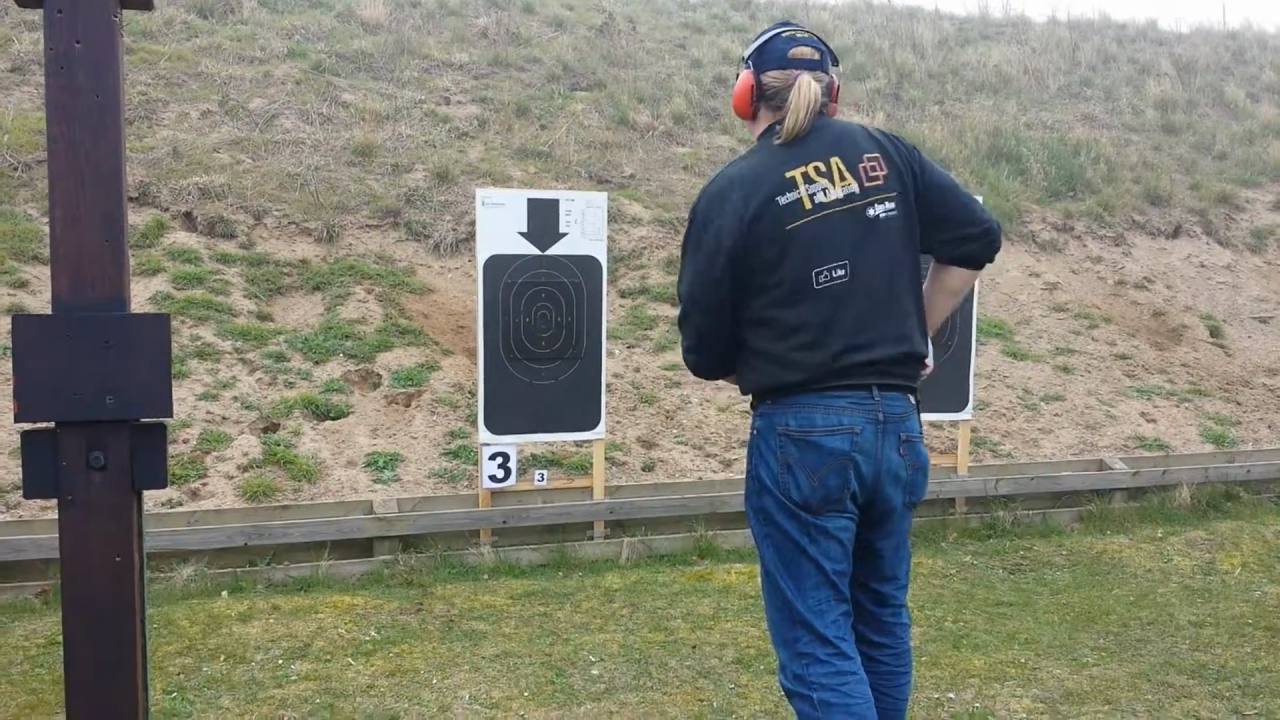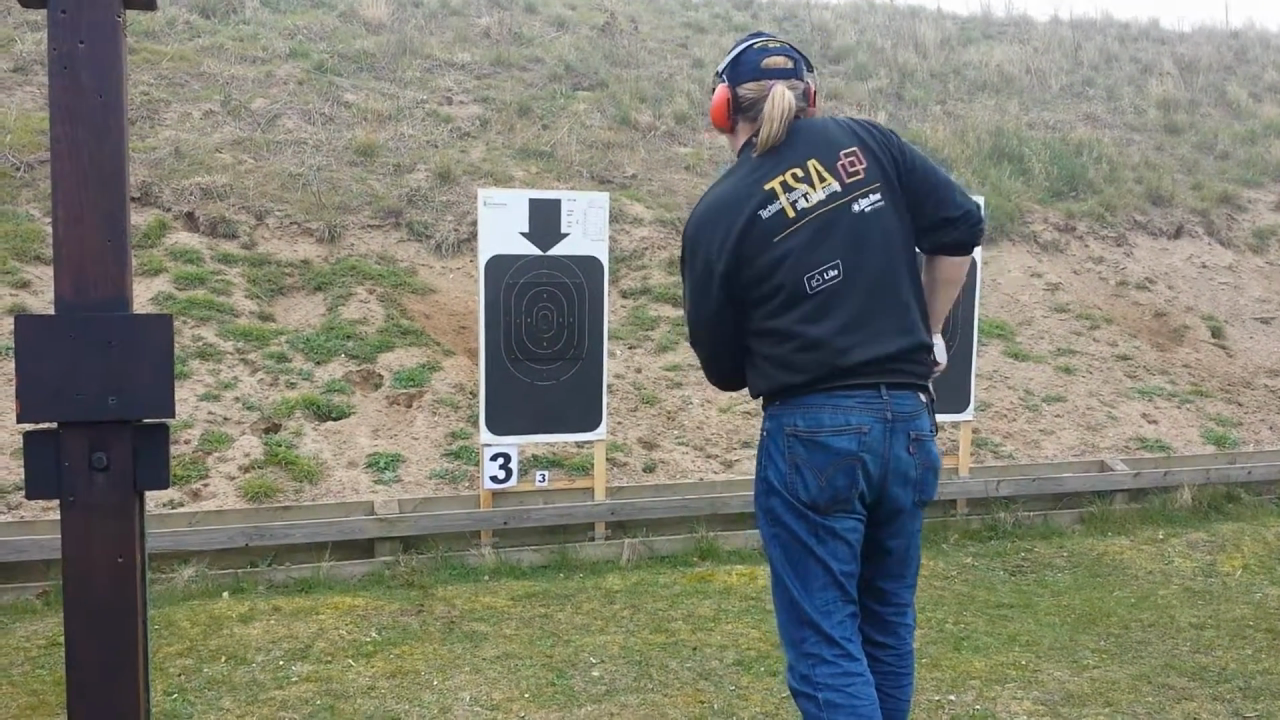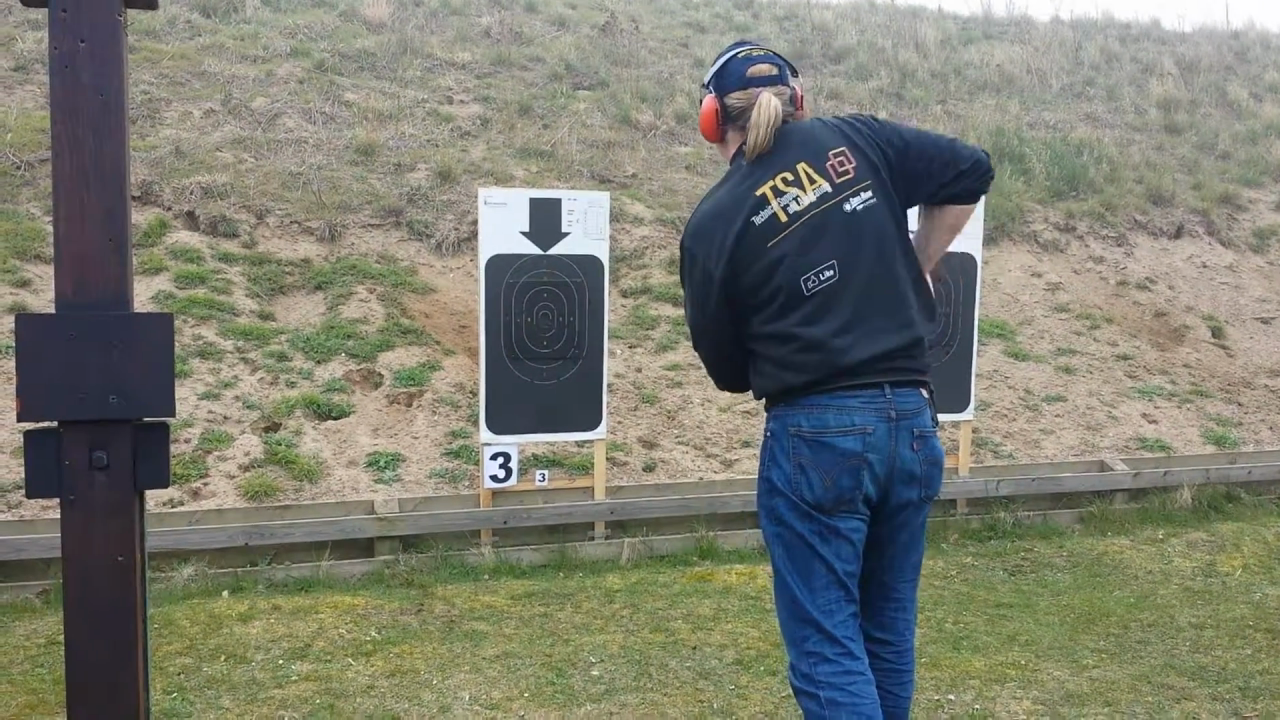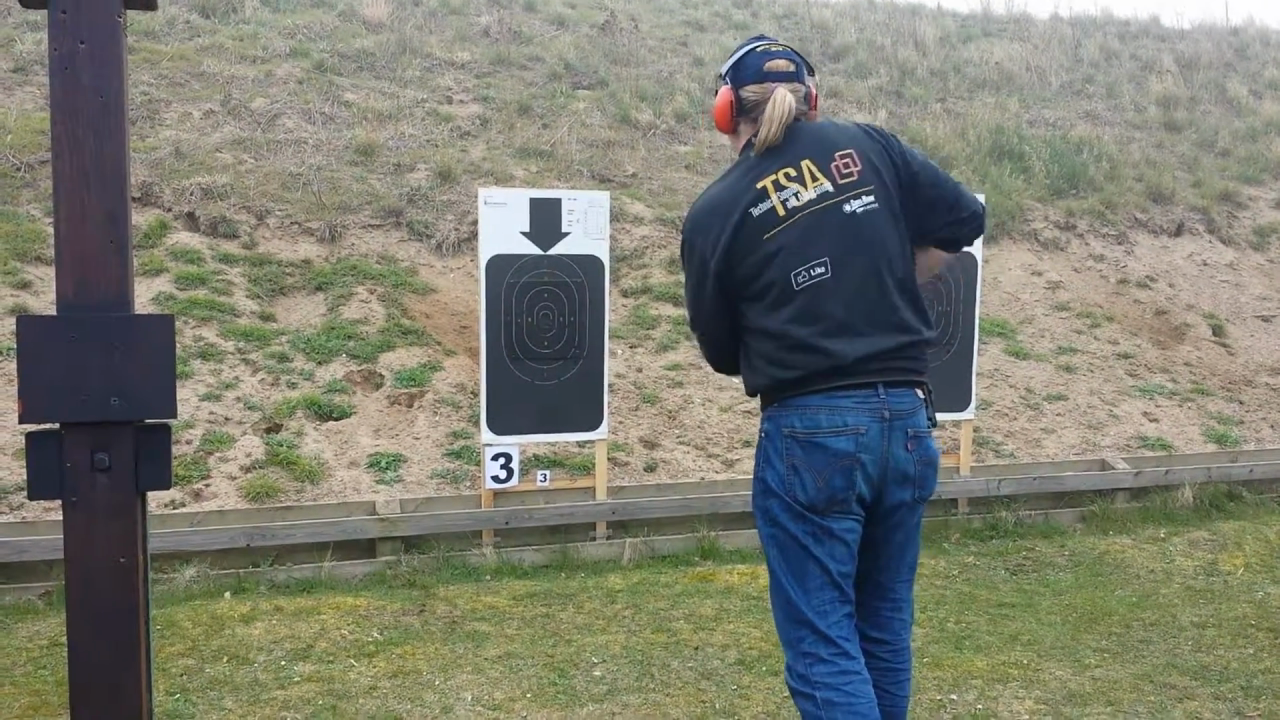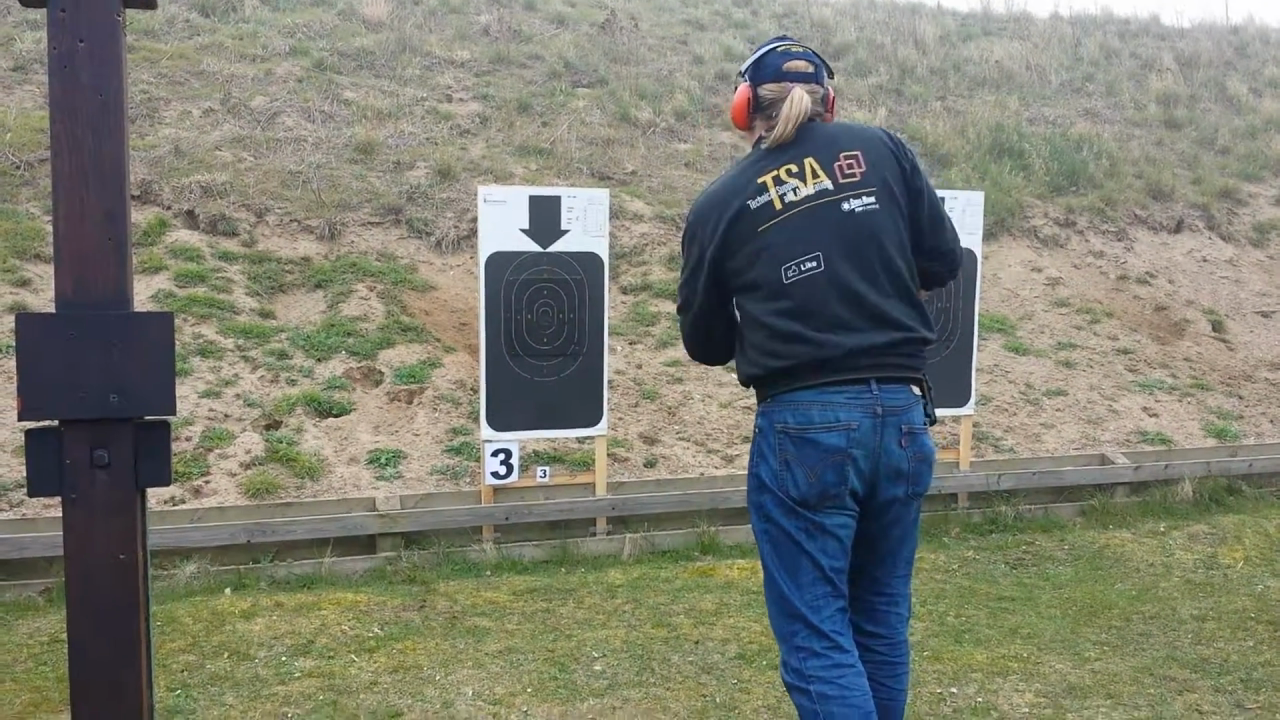
dt=0.2s
person 1, frame 1
left shoulder: (731, 193)
right shoulder: (886, 154)
left elbow: (705, 351)
right elbow: (976, 240)
left hip: (801, 433)
right hip: (895, 426)
left knee: (817, 639)
right knee: (882, 620)
person 1, frame 2
left shoulder: (717, 213)
right shoulder: (868, 143)
left elbow: (722, 366)
right elbow: (960, 228)
right wrist: (923, 331)
left hip: (811, 436)
right hip: (906, 424)
left knee: (823, 640)
right knee: (887, 623)
person 1, frame 3
left shoulder: (712, 224)
right shoulder: (855, 141)
left elbow: (728, 369)
right elbow: (969, 172)
right wrist: (914, 268)
left hip: (815, 436)
right hip: (909, 423)
left knee: (824, 640)
right knee: (887, 625)
person 1, frame 4
left shoulder: (714, 212)
right shoulder: (865, 146)
left elbow: (722, 350)
right elbow: (963, 220)
left hip: (809, 434)
right hip: (904, 422)
left knee: (821, 638)
right knee: (884, 624)
person 1, frame 5
left shoulder: (719, 206)
right shoulder: (879, 149)
left elbow: (706, 342)
right elbow: (941, 262)
left hip: (803, 427)
right hip: (900, 418)
left knee: (816, 633)
right knee: (880, 618)
